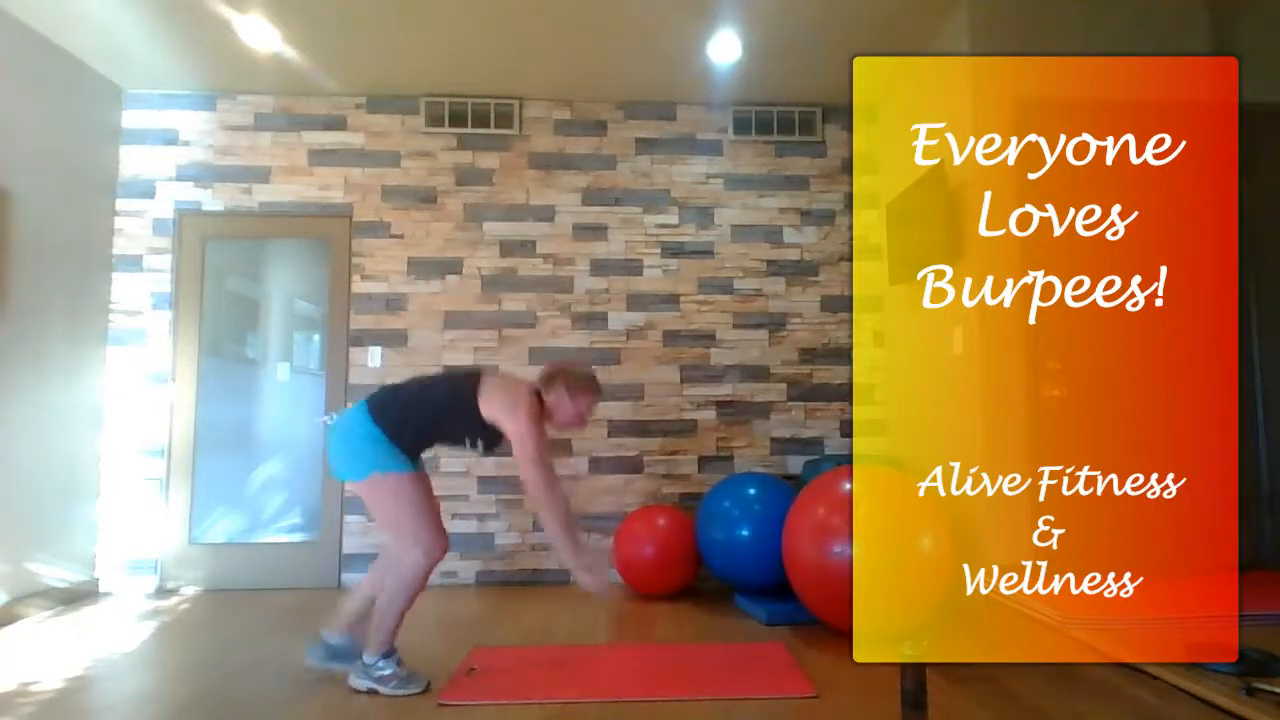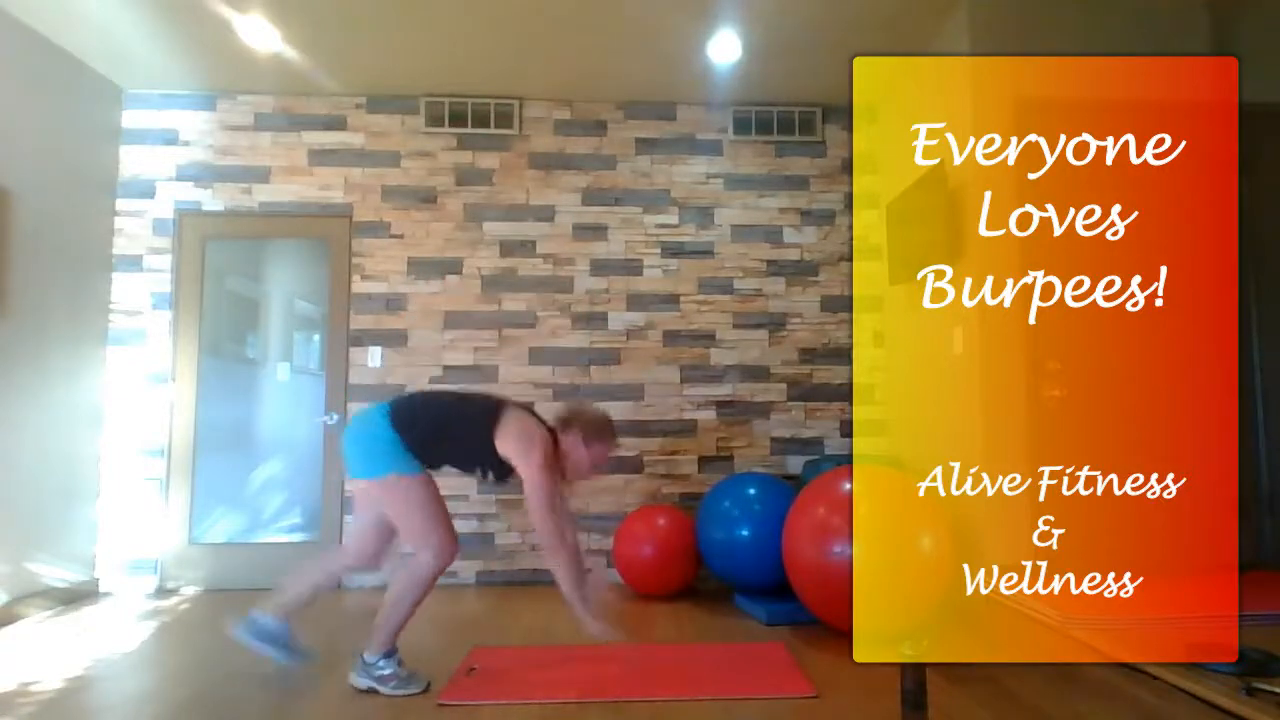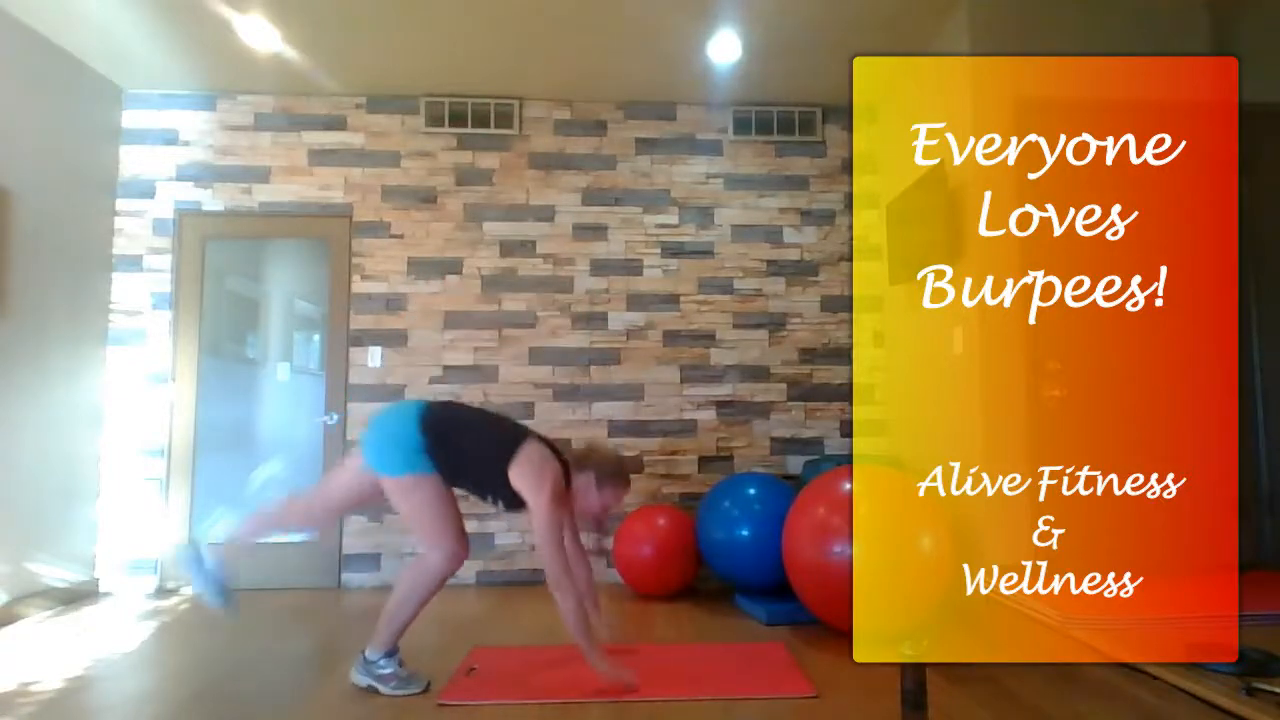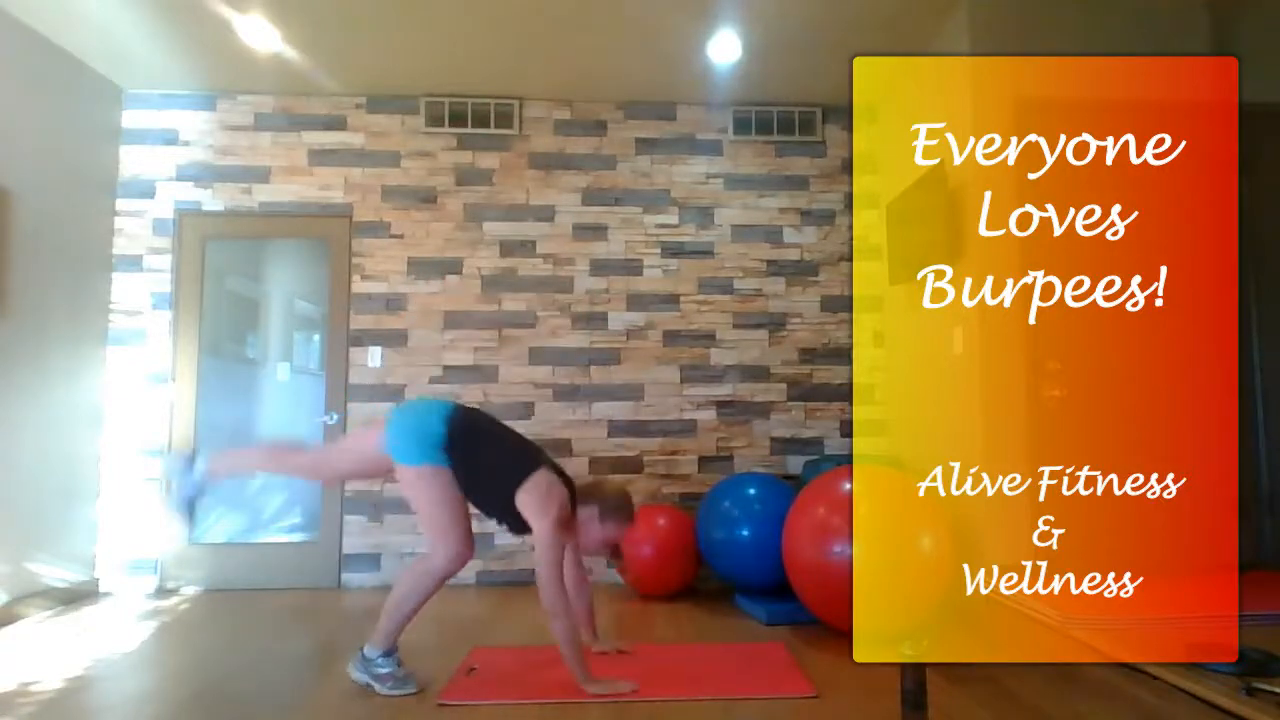
dt=0.1s
person 1, frame 1
left shoulder: (529, 407)
right shoulder: (520, 410)
left elbow: (547, 486)
right elbow: (542, 497)
left wrist: (585, 554)
right wrist: (578, 566)
left hip: (381, 435)
right hip: (364, 437)
left knee: (423, 548)
right knee: (423, 550)
left ankle: (337, 639)
right ankle: (373, 663)
person 1, frame 2
left shoulder: (546, 445)
right shoulder: (536, 448)
left elbow: (563, 525)
right elbow: (550, 541)
left wrist: (586, 584)
right wrist: (588, 614)
left hip: (385, 433)
right hip: (385, 437)
left knee: (360, 554)
right knee: (437, 551)
left ankle: (265, 620)
right ankle: (375, 662)
person 1, frame 3
left shoulder: (565, 481)
right shoulder: (546, 486)
left elbow: (575, 554)
right elbow: (559, 578)
left wrist: (596, 625)
right wrist: (596, 656)
left hip: (410, 426)
right hip: (404, 436)
left knee: (318, 507)
right knee: (447, 554)
left ankle: (210, 559)
right ankle: (377, 660)
person 1, frame 4
left shoulder: (566, 504)
right shoulder: (551, 513)
left elbow: (575, 574)
right elbow: (554, 602)
left wrist: (593, 639)
right wrist: (586, 678)
left hip: (426, 423)
right hip: (429, 433)
left knee: (311, 463)
right knee: (452, 552)
left ankle: (200, 469)
right ankle: (375, 657)
